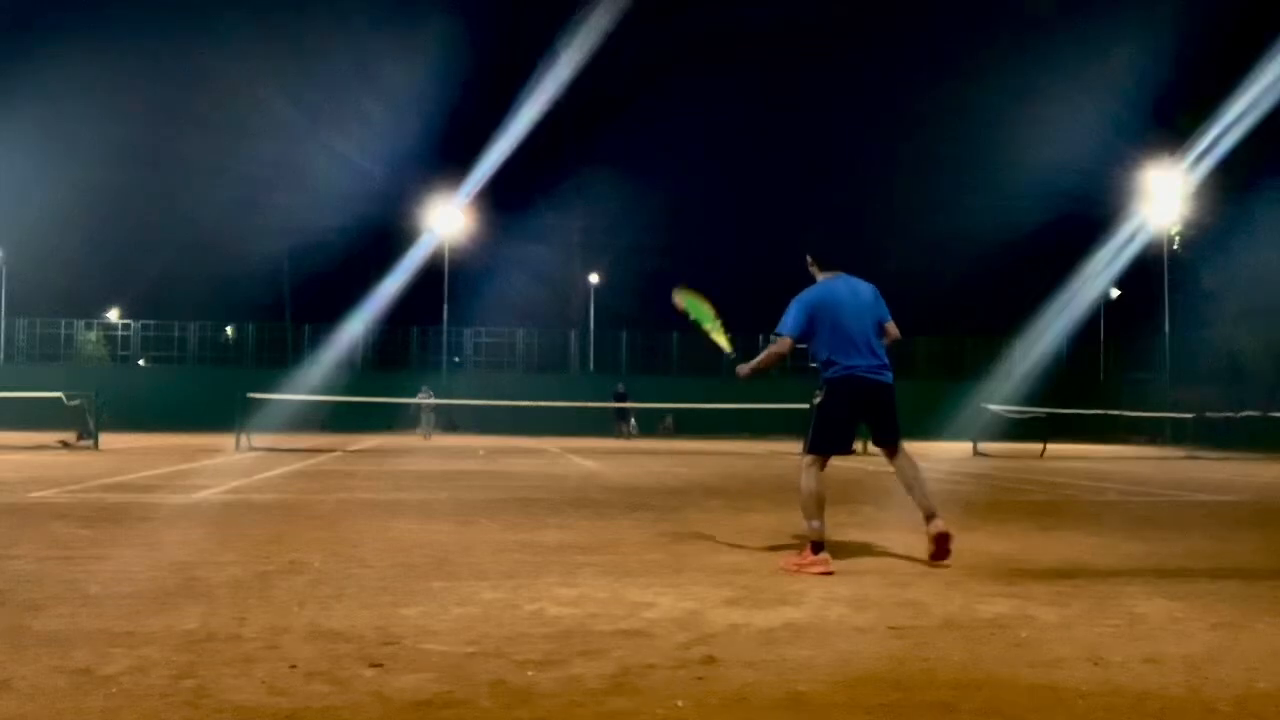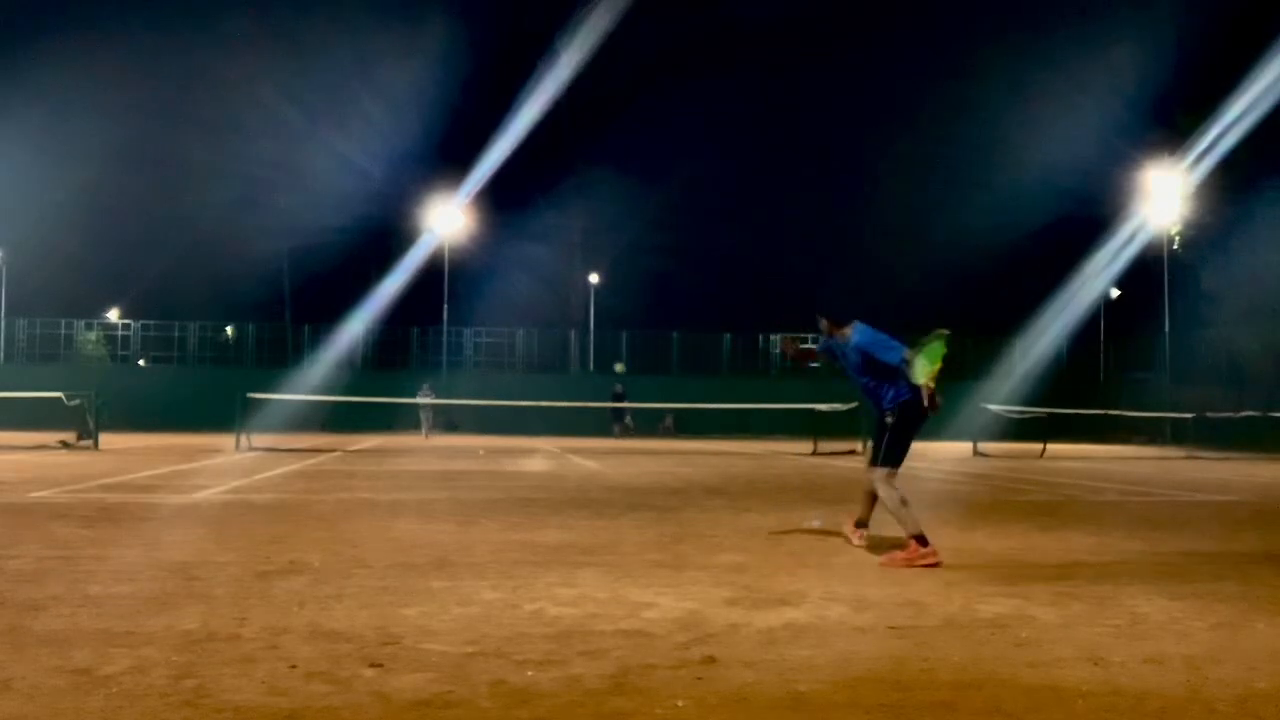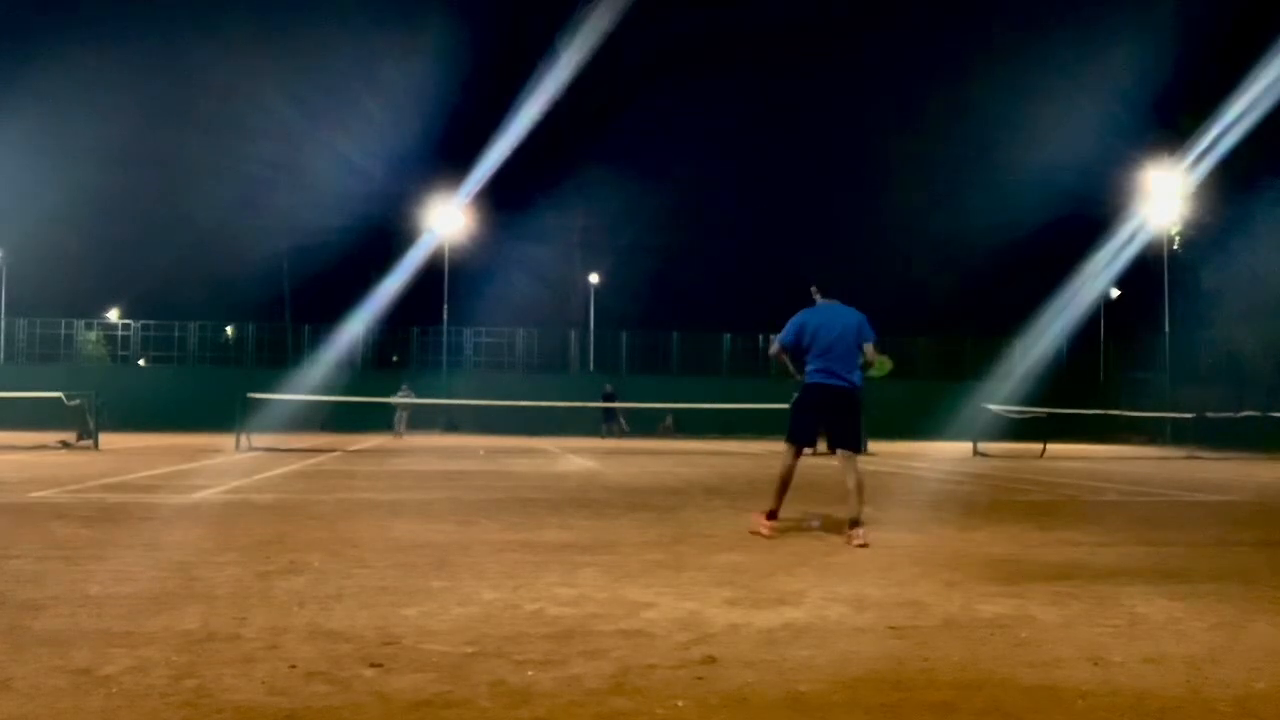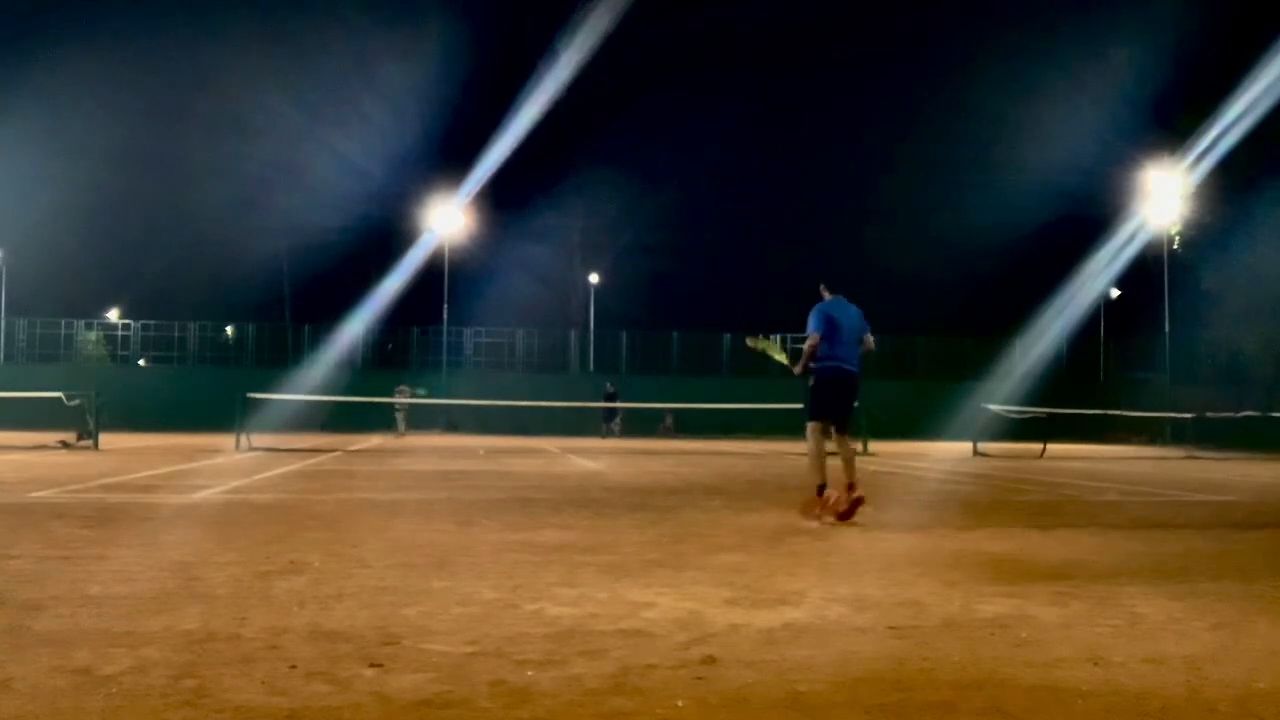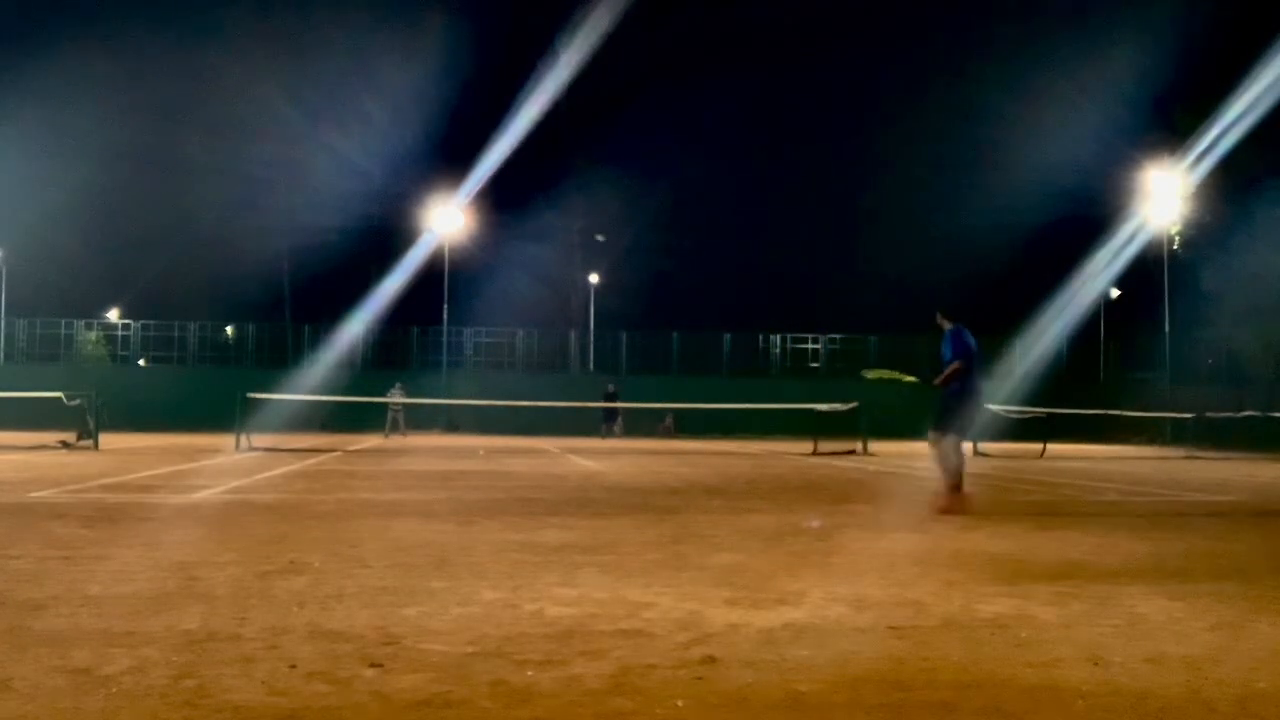
dt=1s
person 1, frame 1
left shoulder: (808, 299)
right shoulder: (867, 290)
left elbow: (782, 346)
right elbow: (892, 335)
left wrist: (749, 368)
left hip: (840, 386)
right hip: (879, 383)
left knee: (811, 465)
right knee: (895, 452)
left ankle: (817, 552)
right ankle: (933, 522)
person 1, frame 2
left shoulder: (864, 341)
right shoulder: (836, 340)
left elbow: (912, 359)
right elbow: (818, 353)
left wrist: (927, 387)
right wrist: (797, 351)
left hip: (904, 405)
right hip: (890, 407)
left knee: (881, 479)
right knee: (874, 466)
left ankle: (921, 547)
right ankle: (861, 526)
person 1, frame 3
left shoulder: (804, 317)
right shoulder: (857, 318)
left elbow: (775, 351)
right elbow: (870, 357)
left wrist: (792, 369)
left hip: (814, 390)
right hip: (847, 394)
left knee: (792, 453)
right knee: (849, 461)
left ankle: (771, 519)
right ankle: (856, 528)
person 1, frame 4
left shoulder: (821, 309)
right shoulder: (856, 312)
left elbow: (813, 341)
right elbow: (869, 346)
left wrist: (801, 366)
left hip: (826, 373)
right hip: (850, 376)
left knee: (814, 432)
right knee: (841, 436)
left ankle: (823, 492)
right ankle: (851, 490)
person 1, frame 5
left shoulder: (953, 335)
right shoulder: (964, 334)
left elbow: (959, 364)
left wrist: (940, 380)
right wrist: (944, 379)
left hip: (960, 395)
right hip: (964, 395)
left knee: (936, 439)
right knee: (953, 444)
left ankle: (954, 493)
right ankle: (955, 497)
